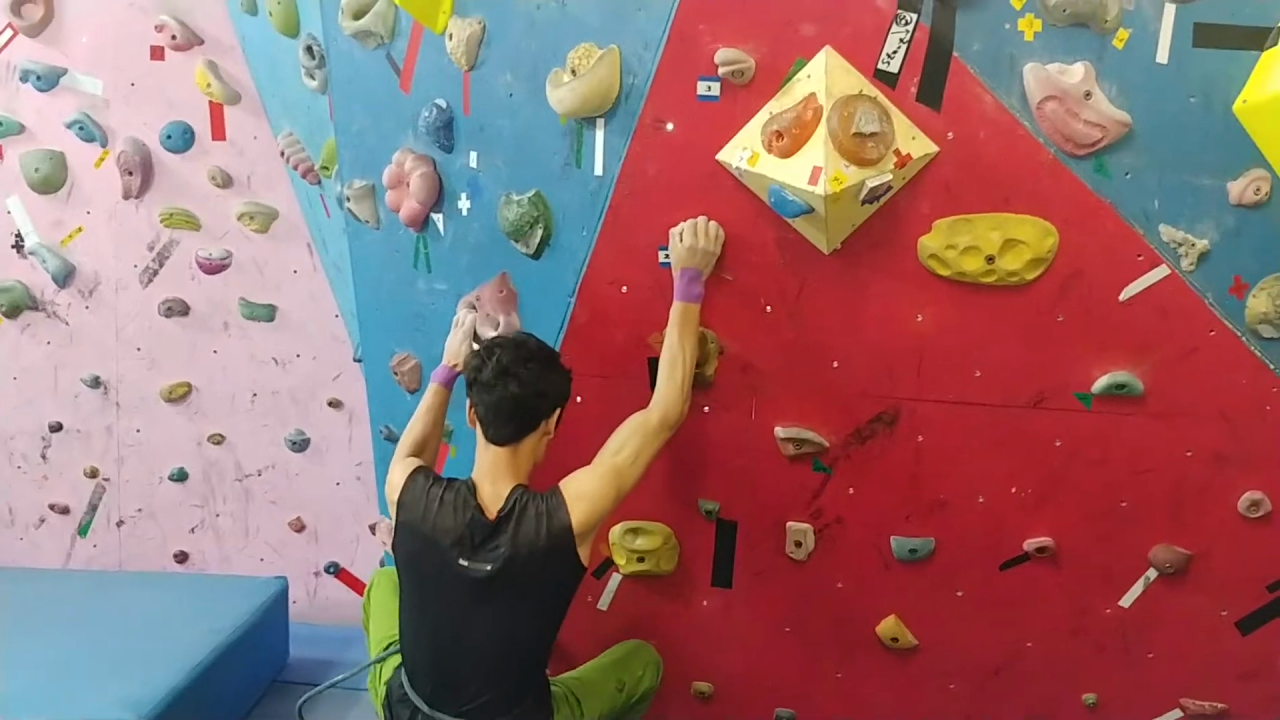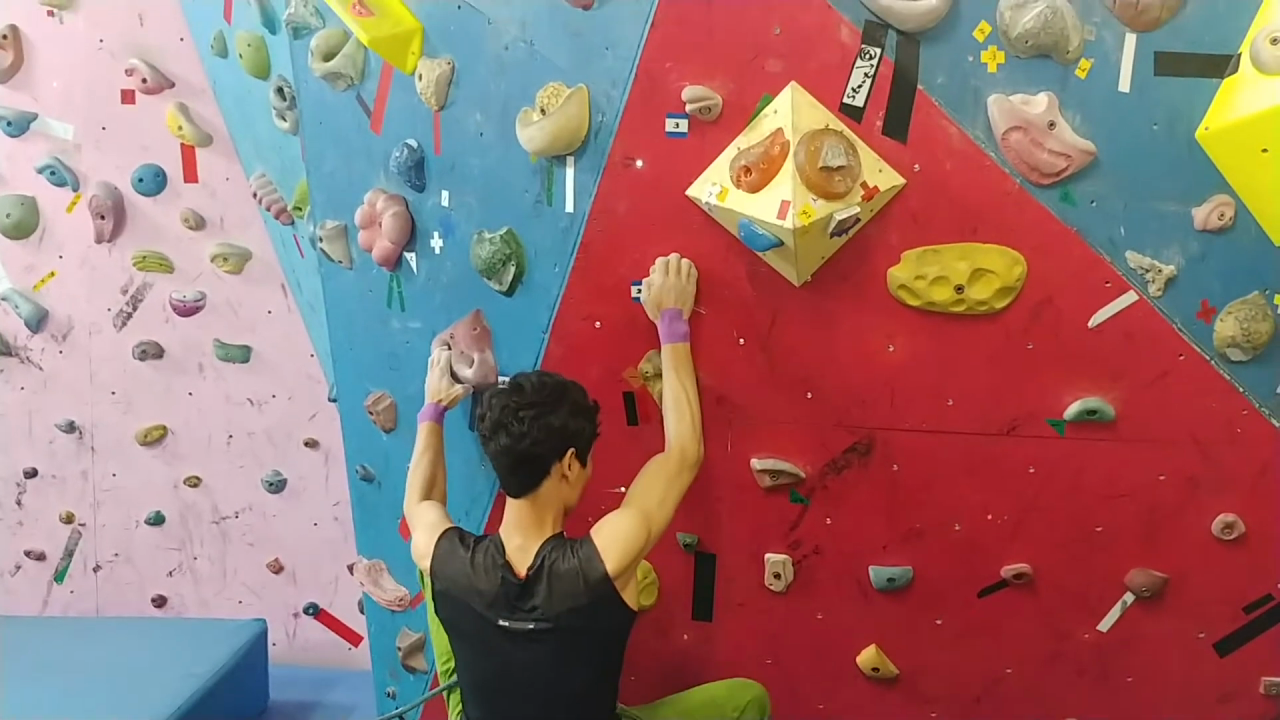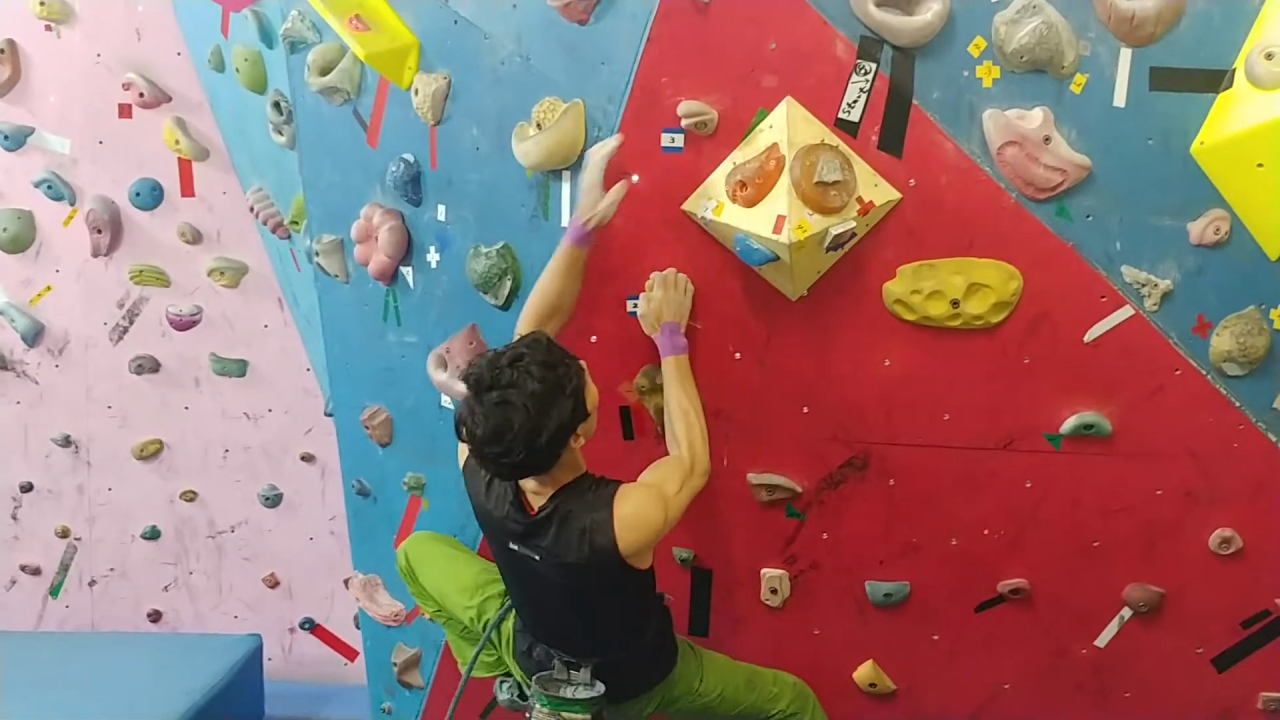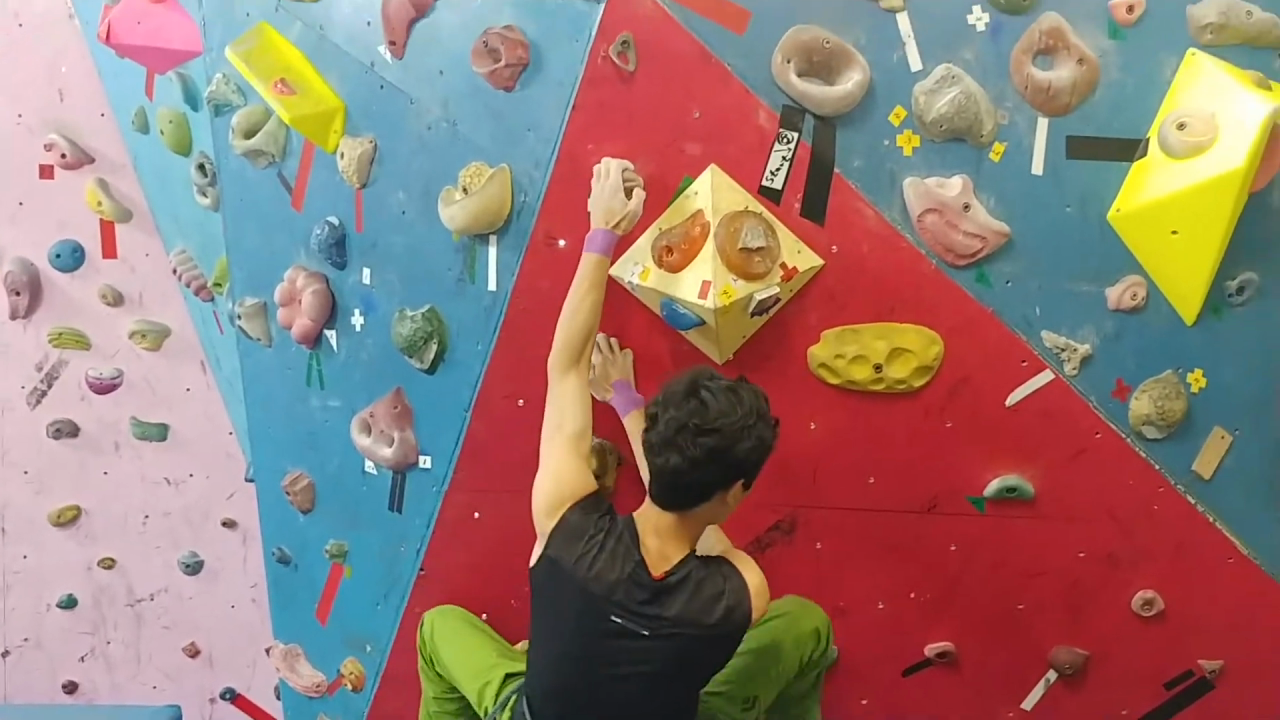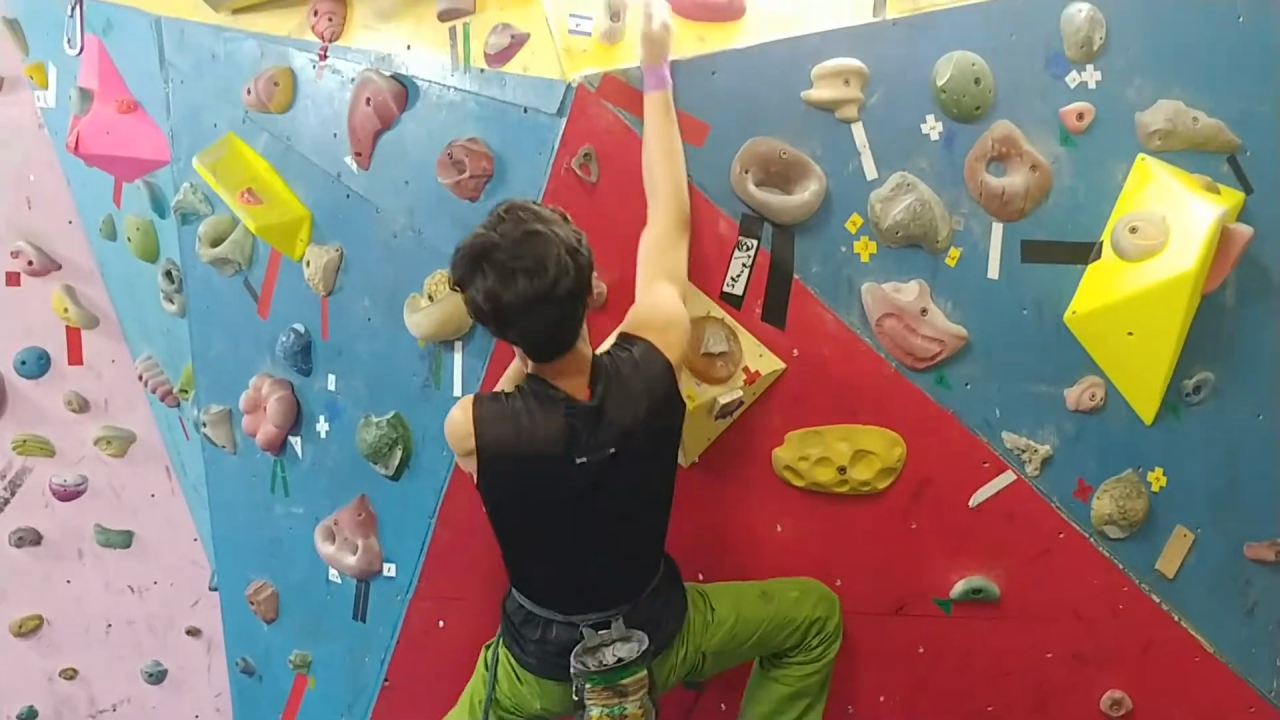
dt=1s
person 1, frame 1
left shoulder: (412, 497)
right shoulder: (566, 517)
right elbow: (666, 413)
left wrist: (448, 370)
right wrist: (688, 283)
right knee: (642, 662)
person 1, frame 2
left shoulder: (444, 560)
right shoulder: (602, 562)
left elbow: (419, 503)
right elbow: (685, 453)
left wrist: (433, 407)
right wrist: (672, 324)
person 1, frame 3
left shoulder: (480, 470)
right shoulder: (625, 520)
left elbow: (531, 335)
right elbow: (693, 463)
left wrist: (581, 226)
right wrist: (670, 338)
left hip: (536, 663)
left knee: (417, 552)
person 1, frame 4
left shoulder: (565, 523)
right shoulder: (743, 594)
left elbow: (565, 367)
right elbow: (686, 501)
left wrist: (603, 232)
right wrist: (624, 397)
left knee: (441, 627)
right knee: (806, 622)
person 1, frame 5
left shoulder: (471, 428)
right shoulder: (652, 367)
right elbow: (671, 210)
left wrist: (524, 343)
right wrist: (655, 71)
right hip: (657, 641)
right knee: (815, 613)
